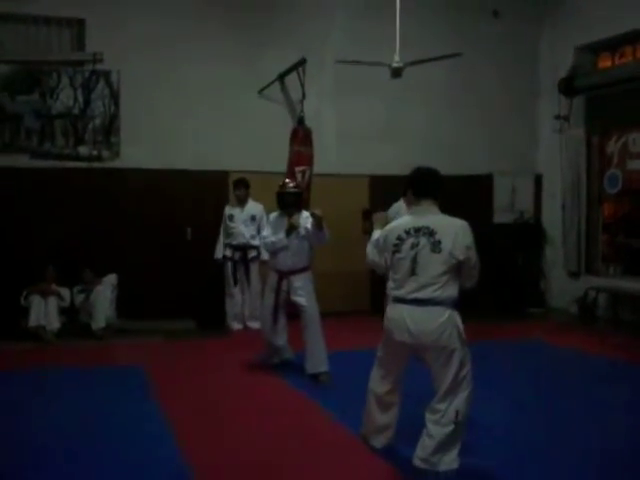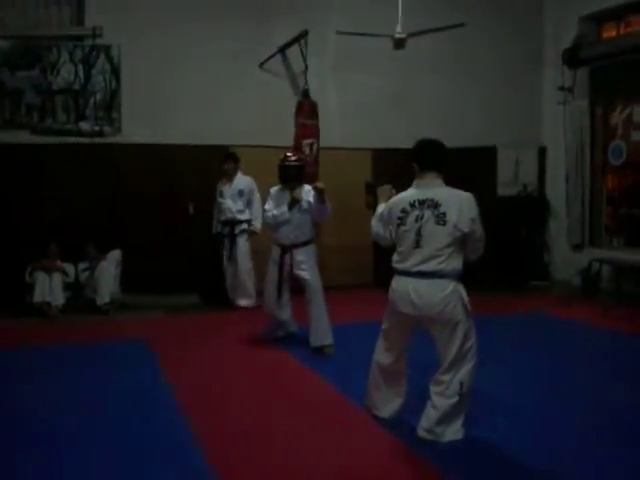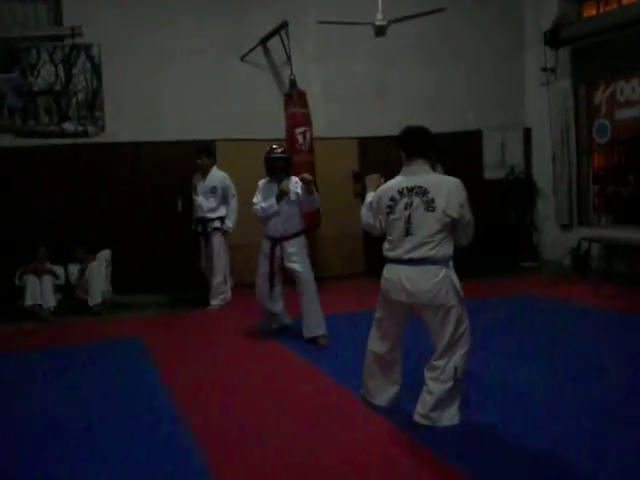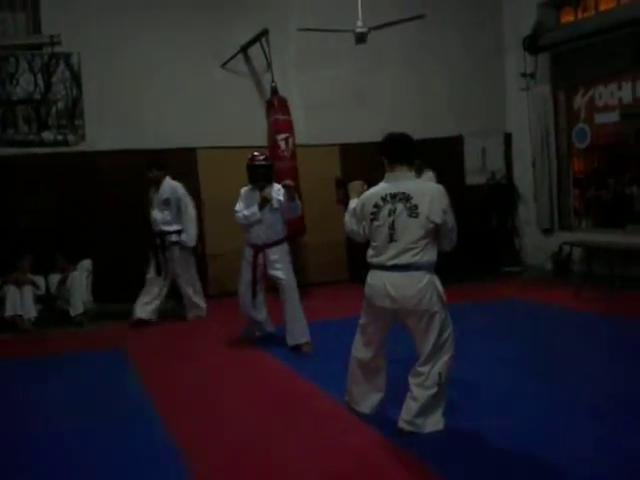
dt=0.5s
person 1, frame 1
left shoulder: (393, 229)
right shoulder: (458, 228)
left elbow: (376, 262)
right elbow: (470, 278)
left wrist: (377, 230)
left hip: (399, 315)
right hip: (438, 319)
left knee: (385, 377)
right knee: (453, 387)
left ankle: (375, 433)
right ankle: (434, 454)
person 1, frame 2
left shoulder: (398, 202)
right shoulder: (463, 201)
left elbow: (381, 236)
right elbow: (475, 250)
left wrist: (382, 204)
left hip: (403, 288)
right hip: (443, 291)
left knee: (390, 350)
right knee: (458, 359)
left ankle: (381, 404)
right ankle: (438, 426)
person 1, frame 3
left shoulder: (386, 190)
right shoulder: (451, 186)
left elbow: (371, 225)
right elbow: (465, 235)
left wrist: (370, 193)
left hip: (395, 276)
right hip: (434, 277)
left knee: (384, 338)
right knee: (452, 344)
left ankle: (376, 393)
right ankle: (434, 410)
person 1, frame 4
left shoulder: (369, 197)
right shoulder: (434, 192)
left elbow: (355, 232)
right elbow: (448, 241)
left wrist: (353, 199)
left hip: (379, 282)
right hip: (418, 283)
left knee: (368, 344)
right knee: (436, 350)
left ankle: (361, 399)
right ankle: (419, 417)
person 2, frame 1
left shoulder: (307, 218)
right shoulder: (273, 219)
left elbow: (320, 241)
right elbow: (267, 244)
left wrist: (319, 225)
right wrist: (286, 233)
left hip: (301, 276)
right hip: (277, 277)
left knee: (311, 316)
right knee: (270, 317)
left ankle: (317, 366)
right ankle: (278, 354)
person 2, frame 2
left shoulder: (309, 191)
right shoulder: (275, 193)
left elbow: (322, 216)
right elbow: (268, 218)
left wrist: (321, 198)
right wrist: (289, 206)
left hip: (304, 250)
right hip: (281, 251)
left knee: (314, 289)
right knee: (273, 292)
left ankle: (321, 339)
right ankle: (283, 327)
person 2, frame 3
left shoulder: (296, 183)
right shoulder: (263, 185)
left elbow: (311, 206)
right elbow: (258, 210)
left wrist: (309, 189)
right wrist: (277, 198)
left hip: (294, 242)
right hip: (271, 243)
left knee: (306, 281)
right knee: (265, 285)
left ankle: (315, 330)
right ankle: (277, 319)
person 2, frame 4
left shoulder: (279, 190)
right shoulder: (245, 193)
left elbow: (294, 213)
right elbow: (240, 218)
left wrist: (292, 196)
right wrist: (259, 206)
left hip: (277, 249)
right hip: (253, 251)
left knee: (289, 289)
right knee: (248, 293)
left ankle: (299, 338)
right ankle: (260, 327)
person 3, frame 1
left shoulder: (258, 208)
right shoulder: (228, 209)
left elbow: (264, 232)
right elbow: (223, 233)
left wrist: (264, 254)
right wrist: (219, 254)
left hip: (251, 253)
right hip: (232, 253)
left knee: (253, 289)
right knee: (233, 289)
left ankle: (253, 321)
right ankle: (235, 322)
person 3, frame 2
left shoulder: (247, 181)
right shoulder: (221, 184)
left elbow: (256, 204)
right elbow: (218, 208)
left wrist: (255, 225)
right wrist: (216, 228)
left hip: (242, 227)
right hip: (225, 228)
left knee: (243, 264)
right knee: (228, 265)
left ankle: (246, 299)
right ankle: (234, 298)
person 3, frame 3
left shoulder: (222, 177)
right shoulder: (197, 178)
left elbow: (232, 201)
left wrist: (228, 224)
right wrist: (195, 224)
left hip: (217, 225)
right hip: (202, 226)
left knee: (218, 264)
right knee: (206, 264)
left ankle: (219, 299)
right ankle: (223, 291)
person 3, frame 4
left shoulder: (176, 188)
right shoulder: (153, 191)
left elbow: (189, 213)
left wrist: (188, 239)
right wrist: (156, 236)
left hip: (176, 239)
right hip: (160, 240)
left knee: (186, 277)
right knee: (155, 278)
left ankle: (197, 310)
right ankle: (144, 314)
